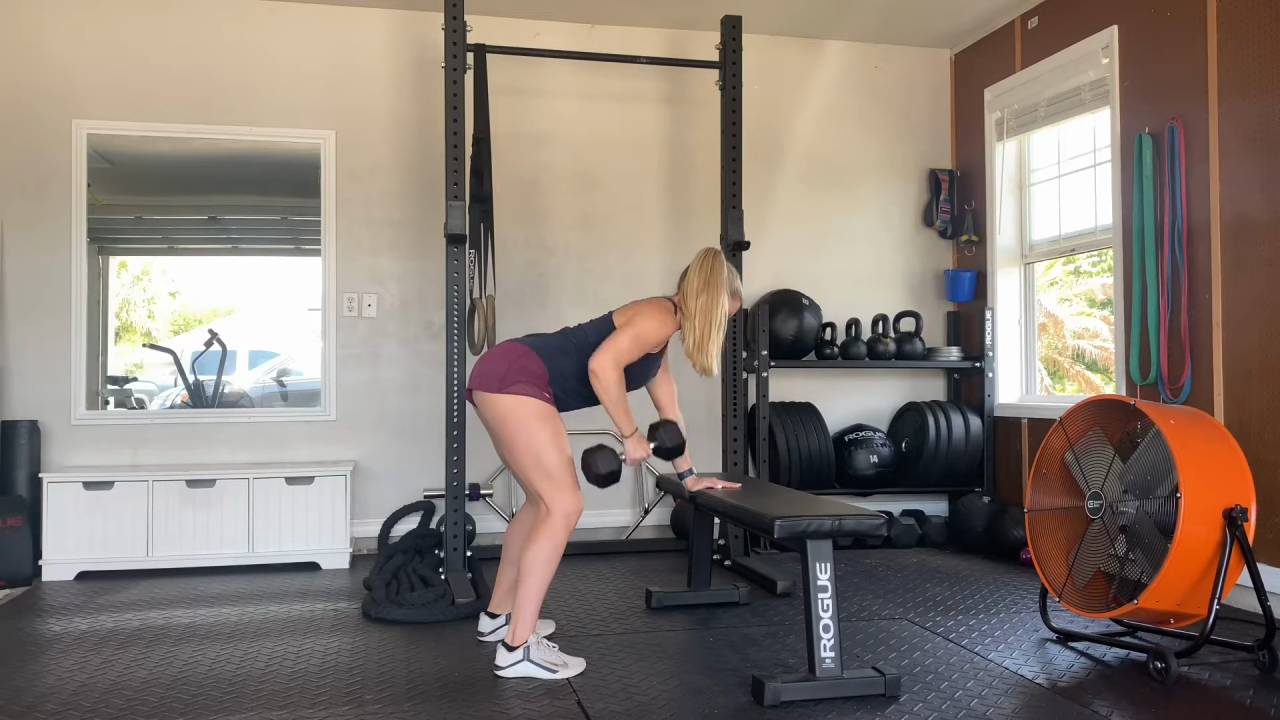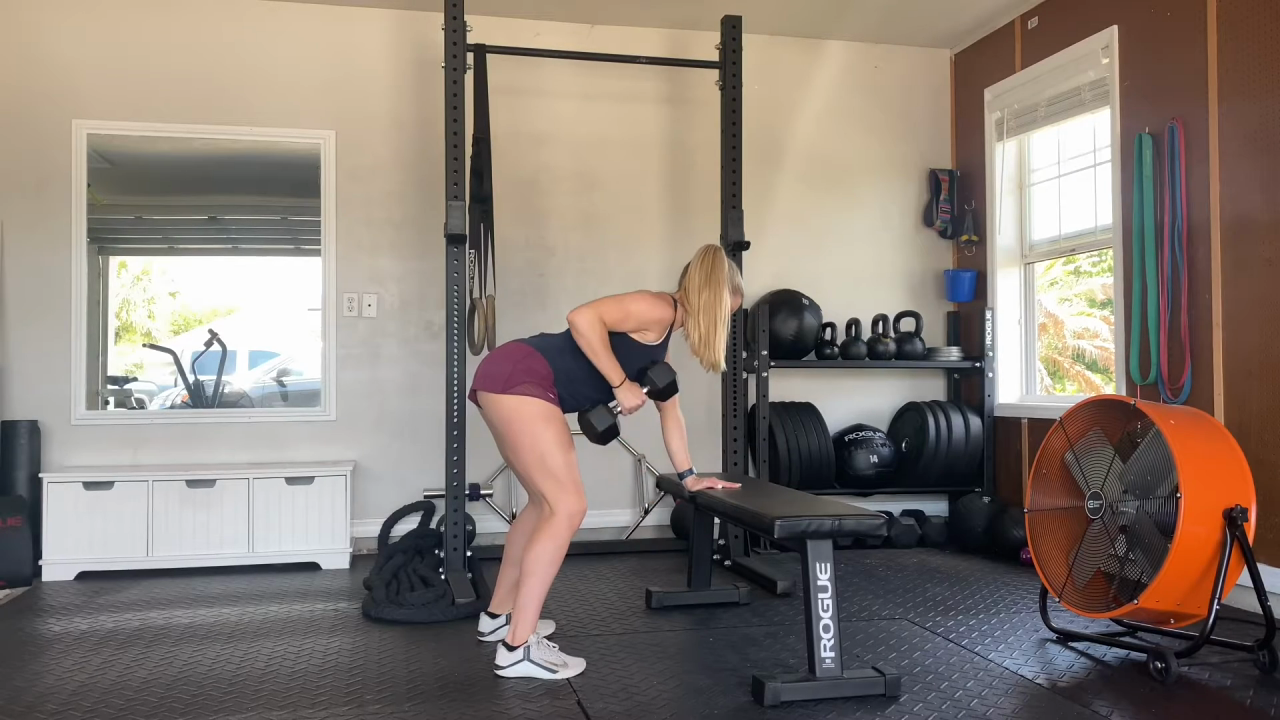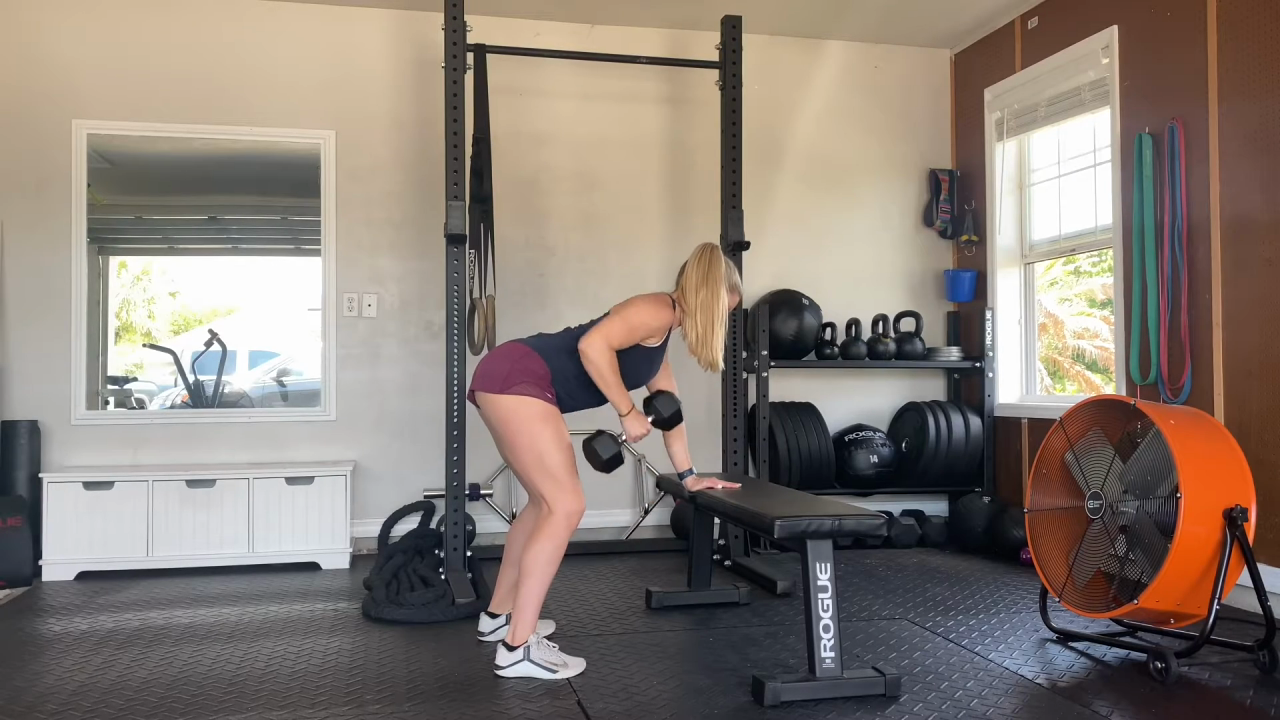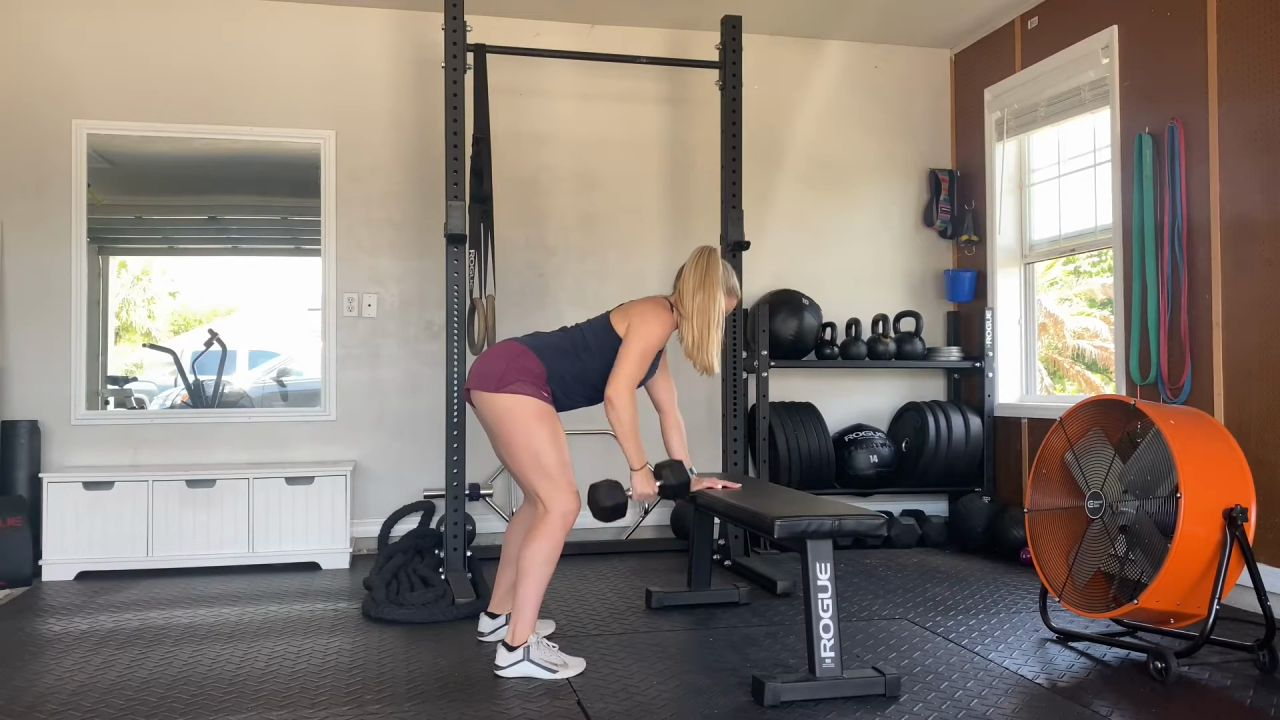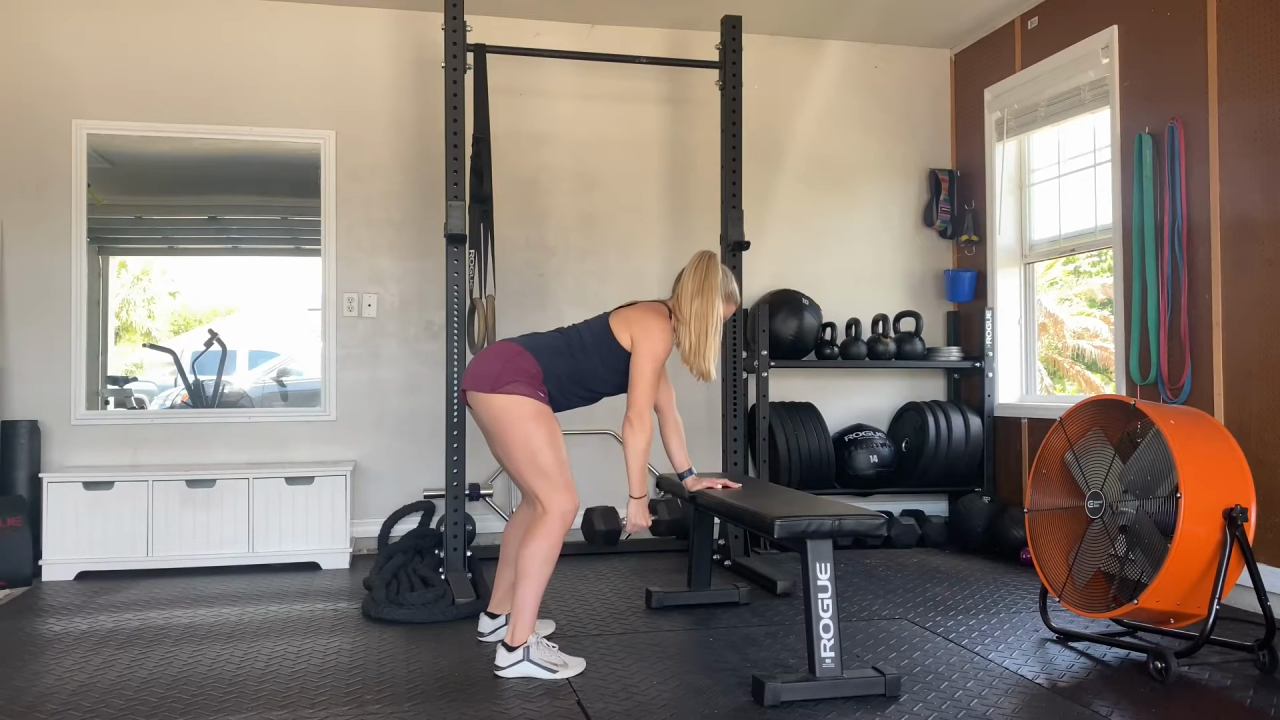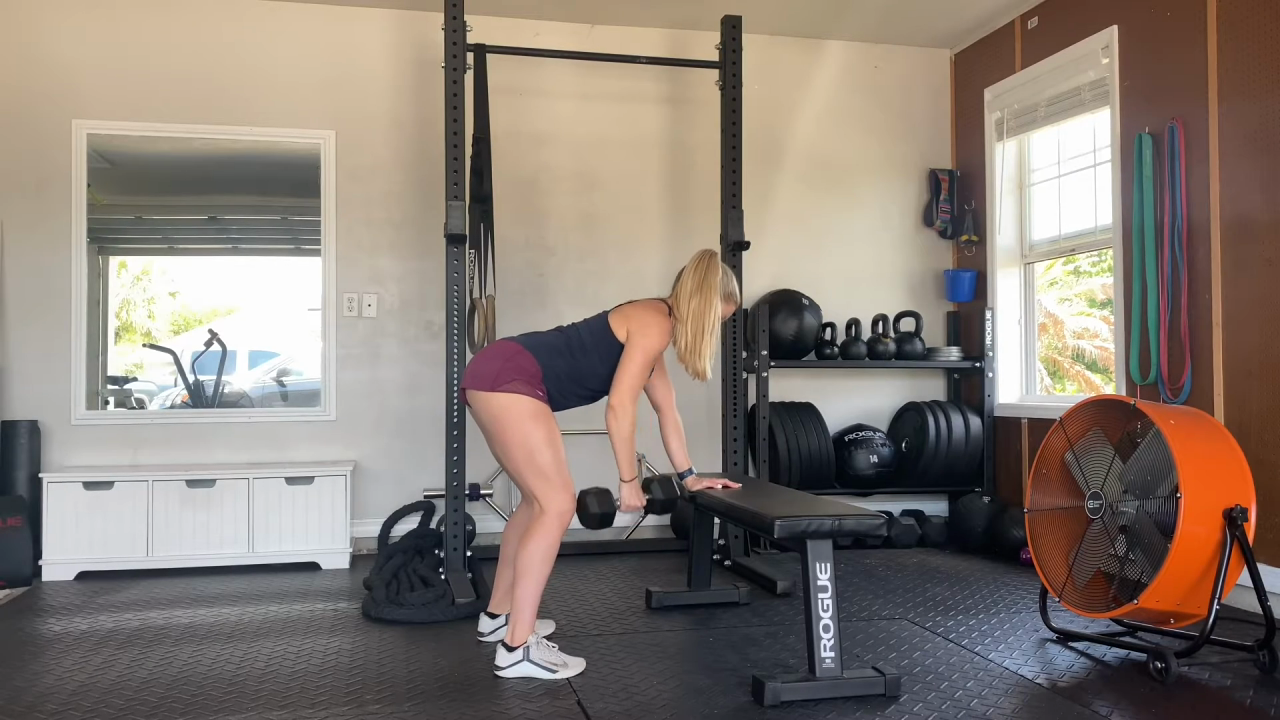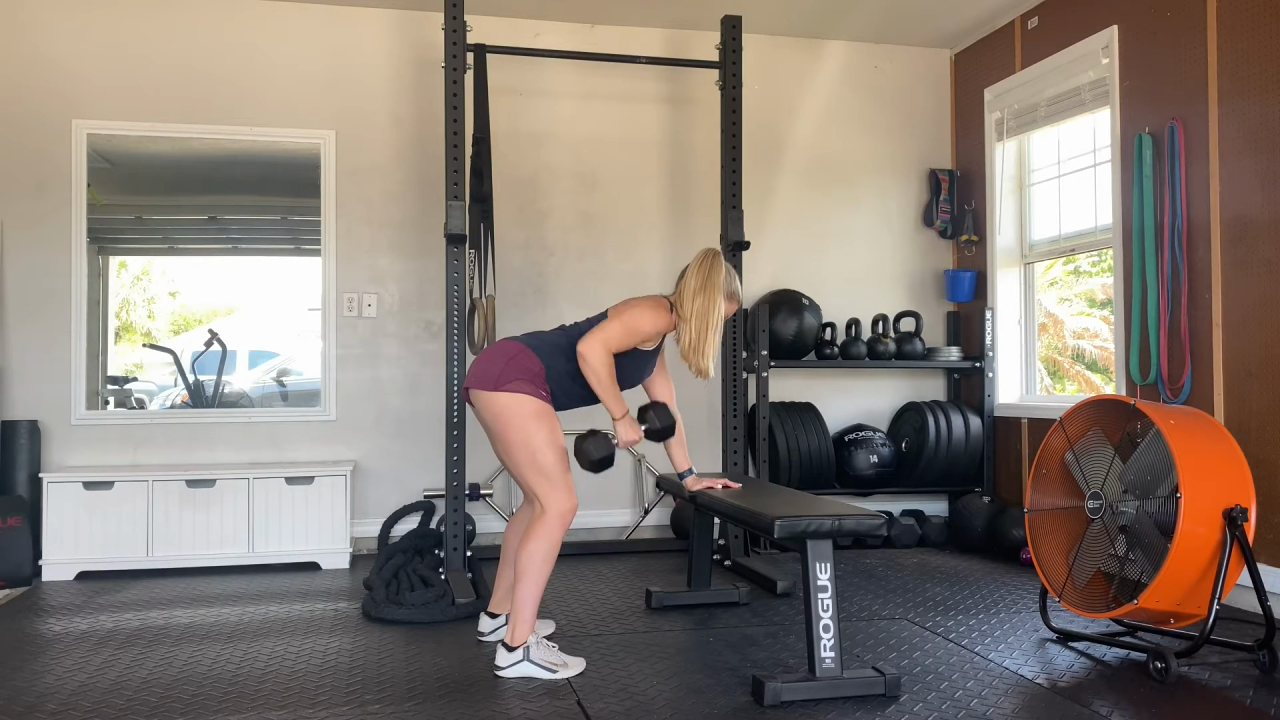
dt=0.2s
person 1, frame 1
left shoulder: (656, 327)
right shoulder: (660, 318)
left elbow: (668, 407)
right elbow: (601, 366)
left wrist: (687, 476)
right wrist: (631, 436)
left hip: (505, 377)
right hip: (516, 378)
left knee: (544, 502)
right knee: (564, 507)
left ankle: (498, 614)
right ankle: (518, 647)
person 1, frame 2
left shoulder: (660, 331)
right shoulder: (659, 309)
left elbow: (668, 405)
right elbow: (581, 318)
left wrist: (688, 476)
right wrist: (622, 385)
left hip: (509, 380)
right hip: (519, 378)
left knee: (547, 502)
right knee: (567, 508)
left ankle: (499, 615)
right ankle: (518, 647)
person 1, frame 3
left shoulder: (659, 332)
right shoulder: (658, 311)
right elbow: (592, 344)
left wrist: (688, 476)
right wrist: (628, 413)
left hip: (510, 380)
right hip: (517, 378)
left knee: (547, 502)
right knee: (565, 507)
left ankle: (499, 615)
right ankle: (518, 647)
person 1, frame 4
left shoulder: (656, 328)
right shoulder: (657, 317)
left elbow: (668, 408)
right elbow: (617, 394)
left wrist: (686, 477)
right wrist: (639, 468)
left hip: (506, 378)
right hip: (514, 377)
left knee: (543, 500)
right knee: (561, 506)
left ankle: (499, 614)
right ankle: (518, 647)
person 1, frame 5
left shoulder: (653, 329)
right shoulder: (656, 325)
left elbow: (666, 409)
right elbow: (637, 418)
left wrist: (688, 476)
right wrist: (638, 498)
left hip: (500, 378)
right hip: (509, 377)
left knee: (540, 501)
right knee: (559, 506)
left ankle: (499, 615)
right ankle: (518, 647)
person 1, frame 6
left shoulder: (652, 327)
right shoulder: (655, 322)
left elbow: (666, 408)
right elbow: (620, 405)
left wrist: (688, 476)
right wrist: (629, 481)
left hip: (500, 377)
right hip: (508, 377)
left knee: (539, 501)
right knee: (558, 506)
left ankle: (499, 614)
right ankle: (518, 647)
person 1, frame 7
left shoulder: (654, 333)
right shoulder: (655, 315)
left elbow: (666, 407)
right elbow: (589, 348)
left wrist: (687, 475)
right wrist: (622, 418)
left hip: (504, 377)
right hip: (512, 377)
left knee: (542, 500)
right knee: (558, 506)
left ankle: (499, 614)
right ankle: (517, 647)
